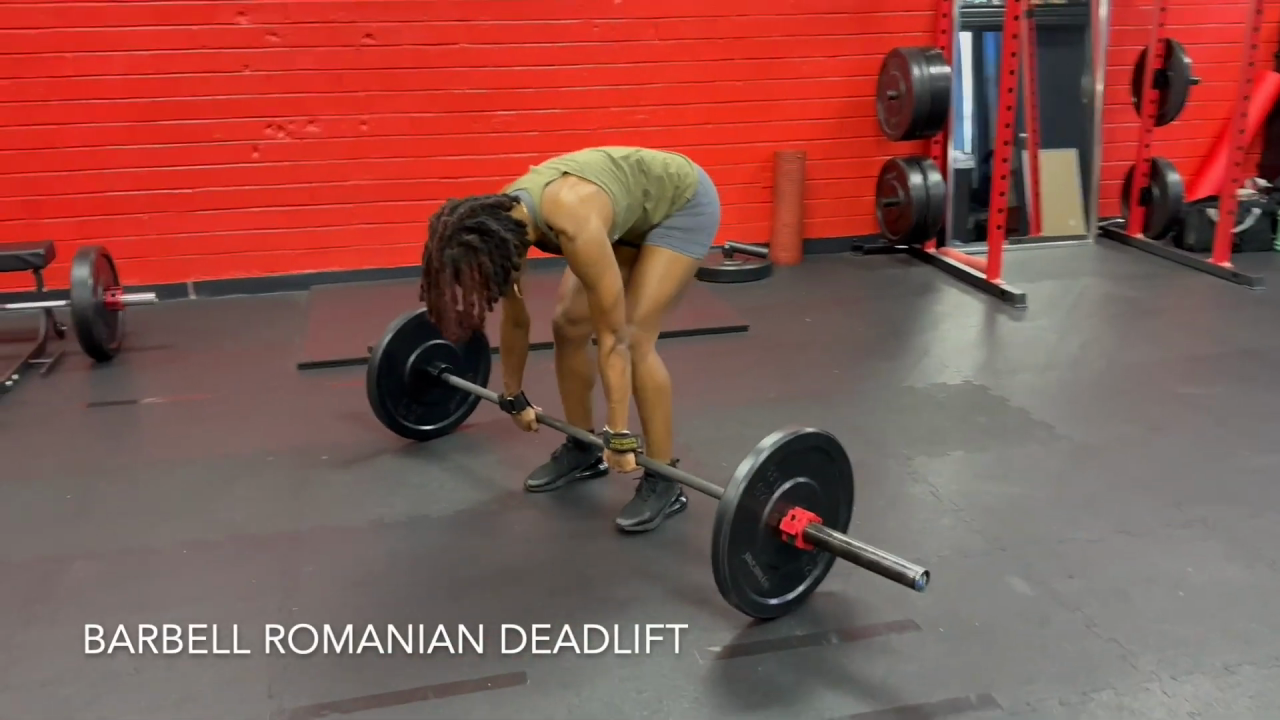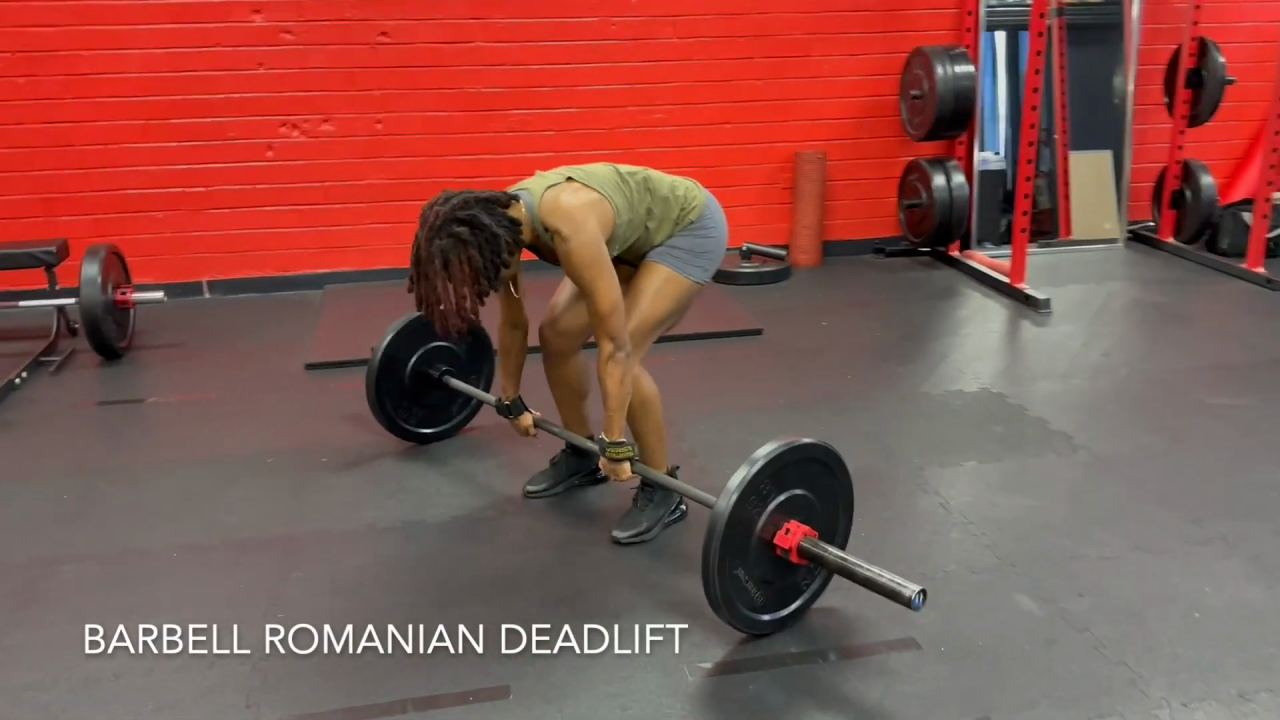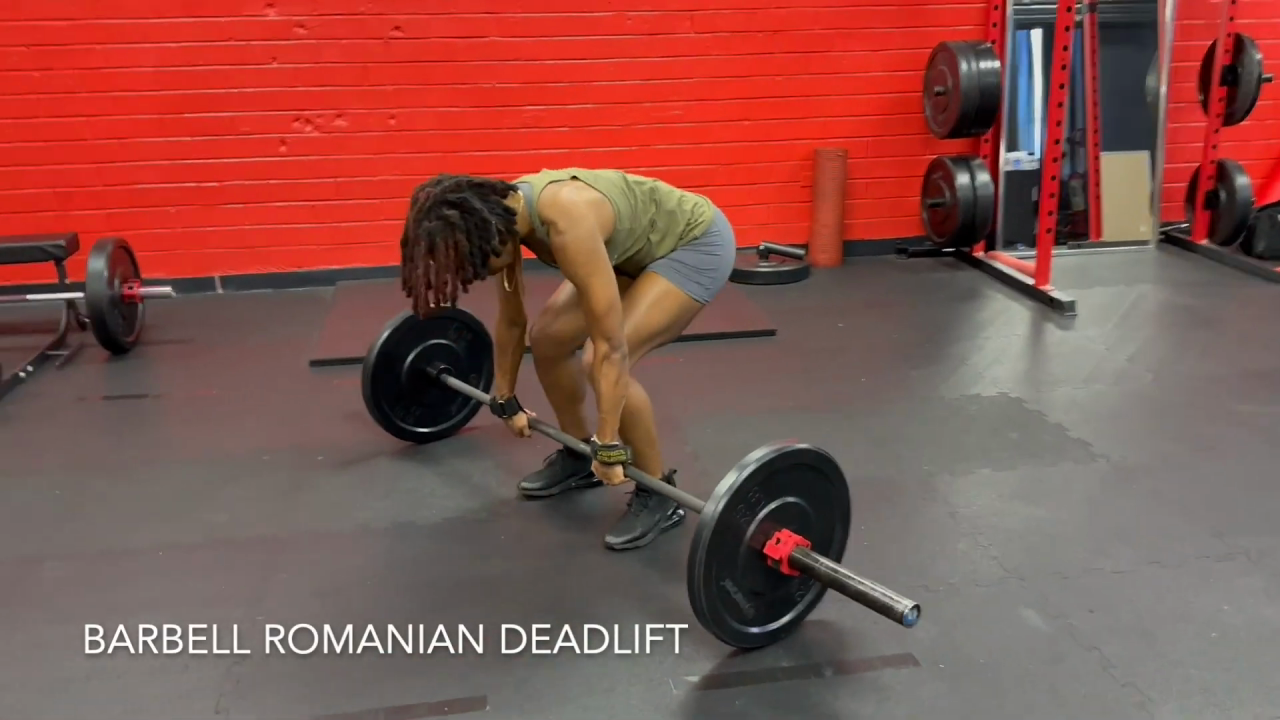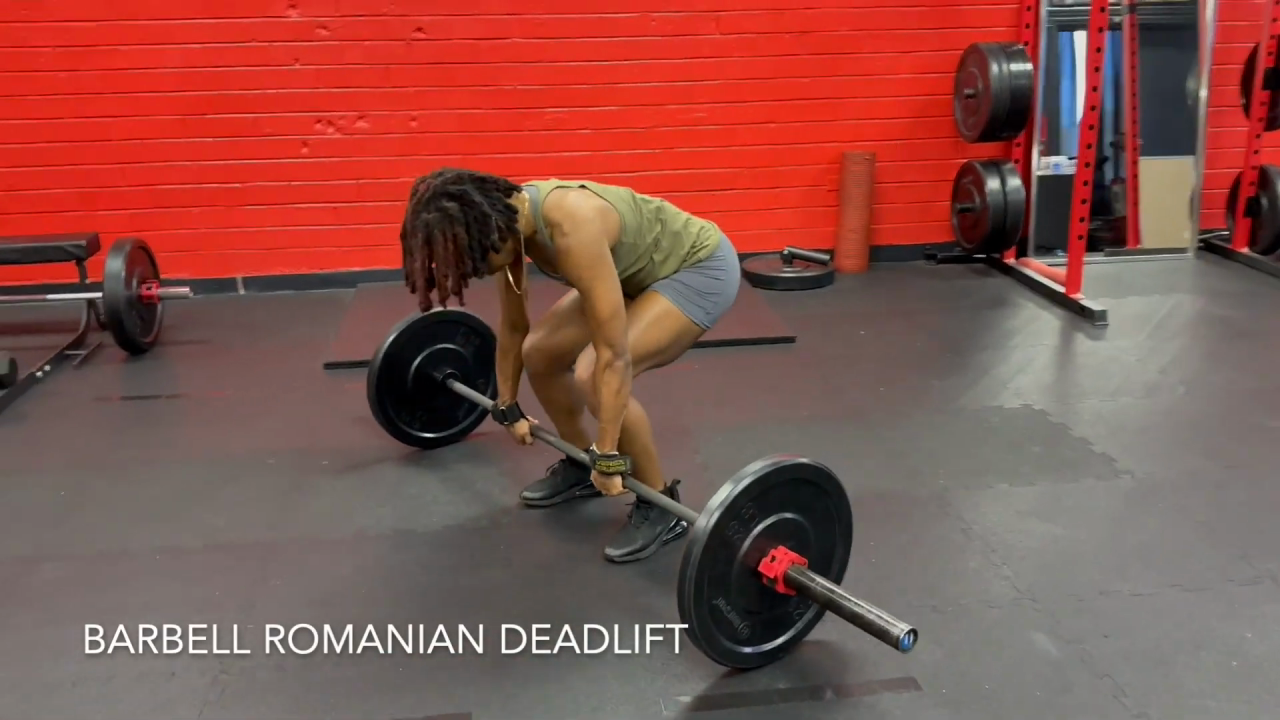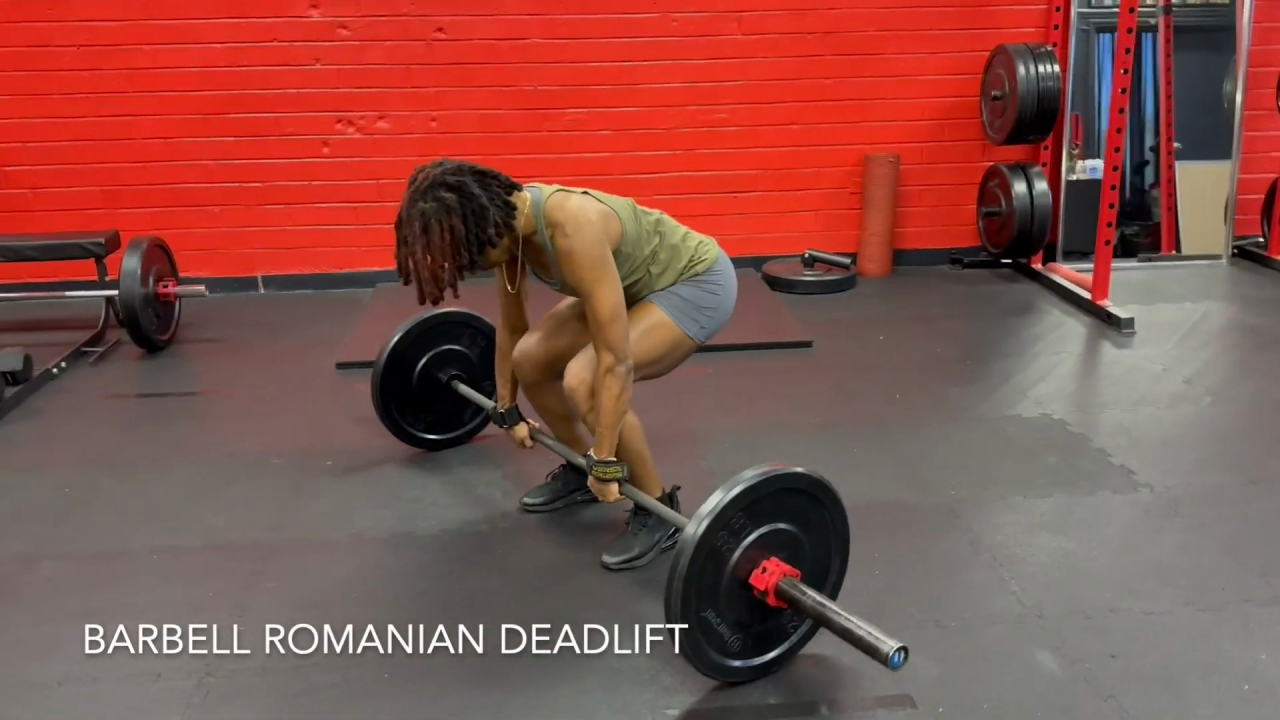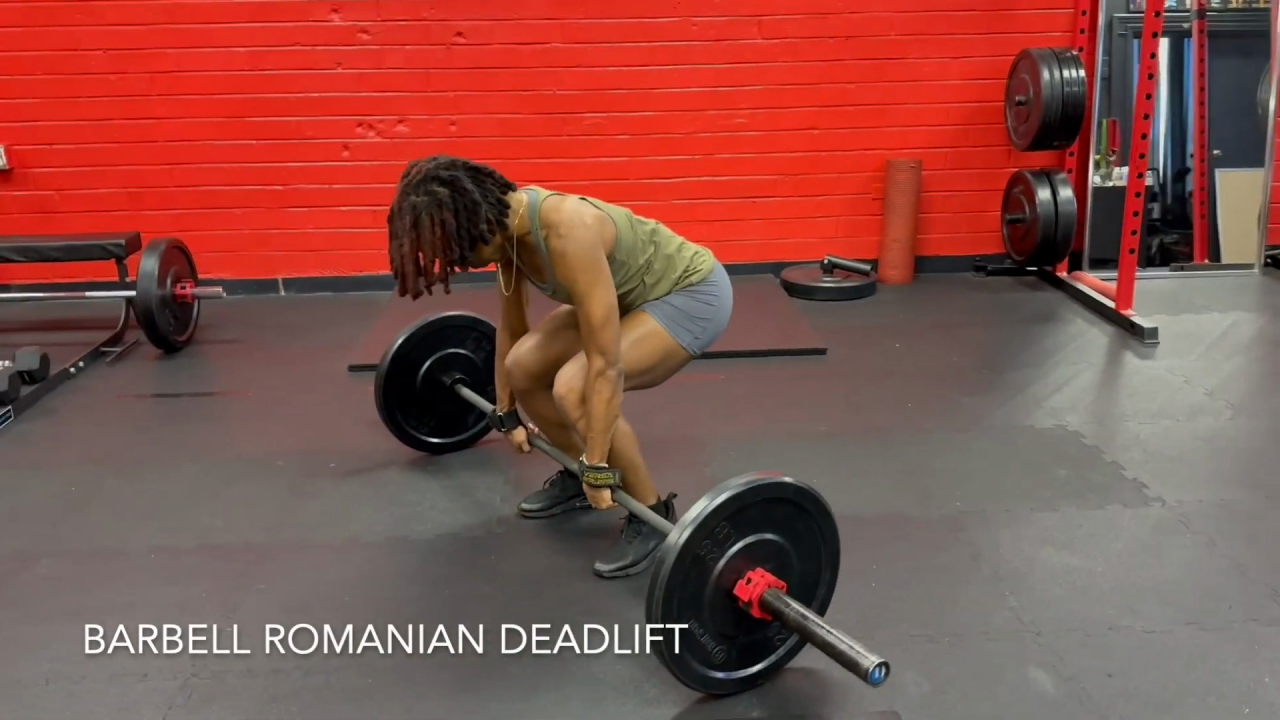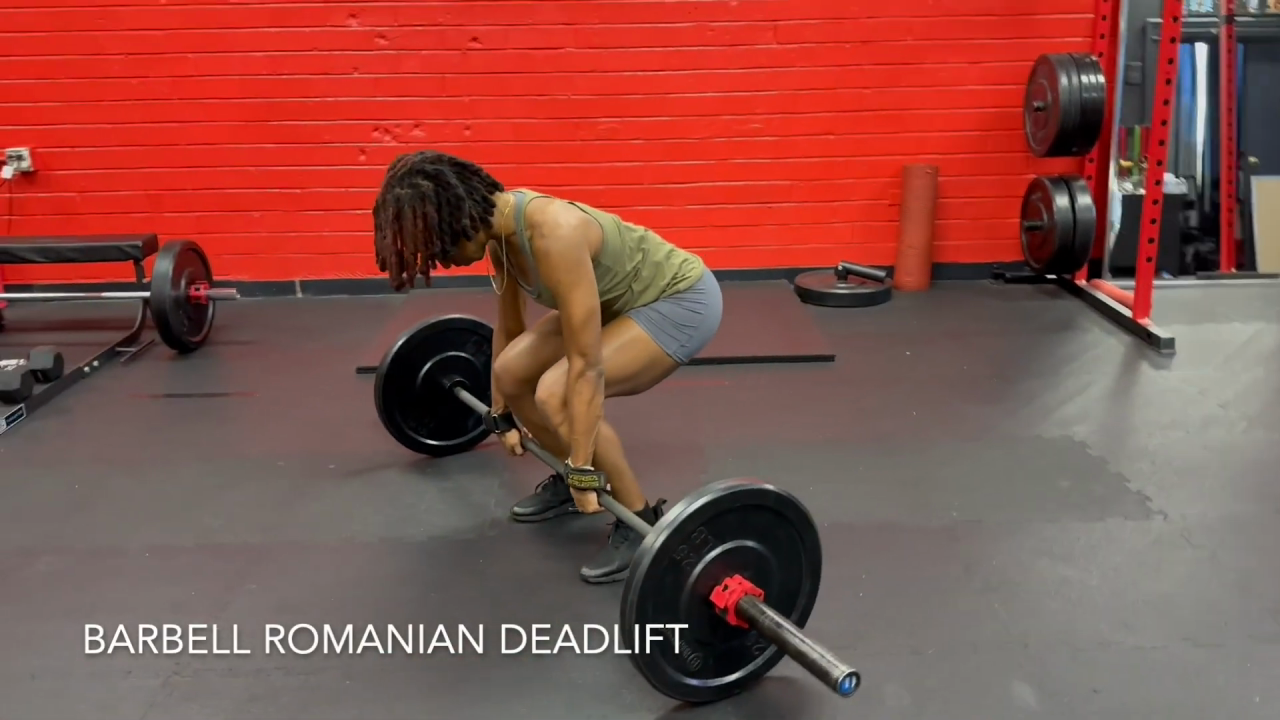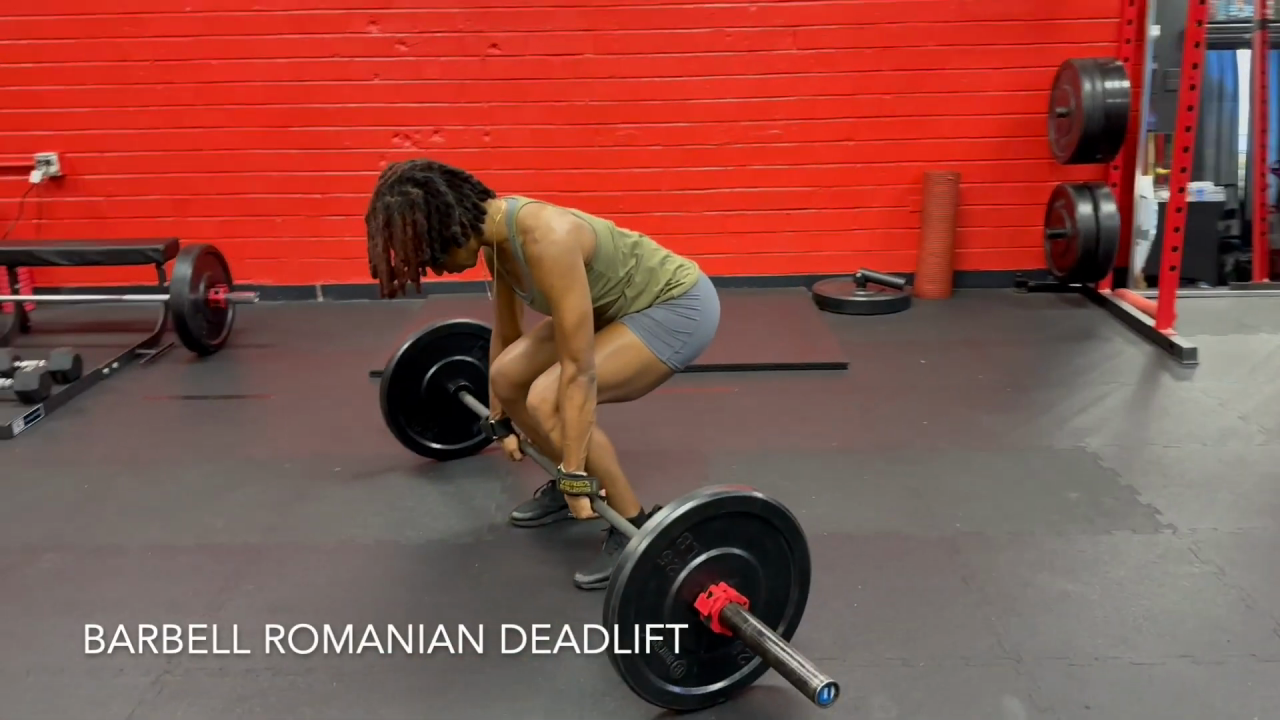
dt=0.2s
person 1, frame 1
left shoulder: (572, 223)
right shoulder: (502, 219)
left elbow: (614, 336)
right elbow: (515, 320)
left wrist: (619, 436)
right wrist: (514, 398)
left hip: (686, 204)
right hip: (635, 214)
left knee: (634, 337)
right knee: (568, 323)
left ankle: (664, 481)
right ankle: (582, 450)
person 1, frame 2
left shoulder: (569, 227)
right shoulder: (502, 219)
left elbow: (615, 345)
right elbow: (512, 323)
left wrist: (616, 444)
right wrist: (511, 402)
left hip: (692, 227)
right hip: (638, 236)
left knee: (623, 355)
right knee: (555, 334)
left ankle: (662, 489)
right ankle: (581, 455)
person 1, frame 3
left shoulder: (566, 223)
right shoulder: (502, 212)
left elbow: (610, 346)
right elbow: (511, 320)
left wrist: (609, 448)
right wrist: (505, 400)
left hip: (699, 243)
right hip: (640, 250)
left knee: (599, 361)
right knee: (546, 338)
left ankle: (659, 493)
right ankle: (578, 456)
person 1, frame 4
left shoulder: (572, 228)
right shoulder: (509, 217)
left elbow: (614, 354)
right elbow: (512, 325)
left wrist: (608, 457)
right wrist: (507, 407)
left hip: (702, 268)
right hip: (640, 270)
left knee: (592, 375)
right knee: (538, 352)
left ankle: (660, 504)
right ankle: (580, 465)
person 1, frame 5
left shoulder: (572, 231)
right shoulder: (510, 219)
left elbow: (616, 359)
right elbow: (511, 326)
left wrist: (606, 463)
right wrist: (507, 409)
left hip: (699, 282)
right hip: (638, 282)
left knee: (583, 382)
right knee: (529, 360)
left ankle: (658, 510)
right ankle: (580, 470)
person 1, frame 6
left shoulder: (567, 234)
right shoulder: (508, 223)
left elbow: (605, 363)
right elbow: (511, 326)
left wrist: (599, 469)
right wrist: (507, 413)
left hip: (693, 291)
right hip: (633, 292)
left knee: (573, 390)
right knee: (521, 368)
left ankle: (655, 517)
right ankle: (576, 477)
person 1, frame 7
left shoulder: (553, 236)
right shoulder: (499, 225)
left elbow: (586, 366)
right elbow: (508, 328)
left wrist: (583, 471)
right wrist: (500, 415)
left hip: (683, 299)
right hip: (623, 298)
left knee: (555, 394)
right knee: (510, 373)
left ankle: (643, 523)
right ankle: (570, 483)
person 1, frame 8
left shoulder: (545, 240)
right shoulder: (496, 231)
left elbow: (579, 370)
right elbow: (505, 333)
left wrist: (576, 476)
right wrist: (499, 420)
left hip: (679, 305)
right hip: (618, 304)
left knee: (548, 400)
right knee: (507, 377)
left ankle: (637, 530)
right ankle: (567, 490)
